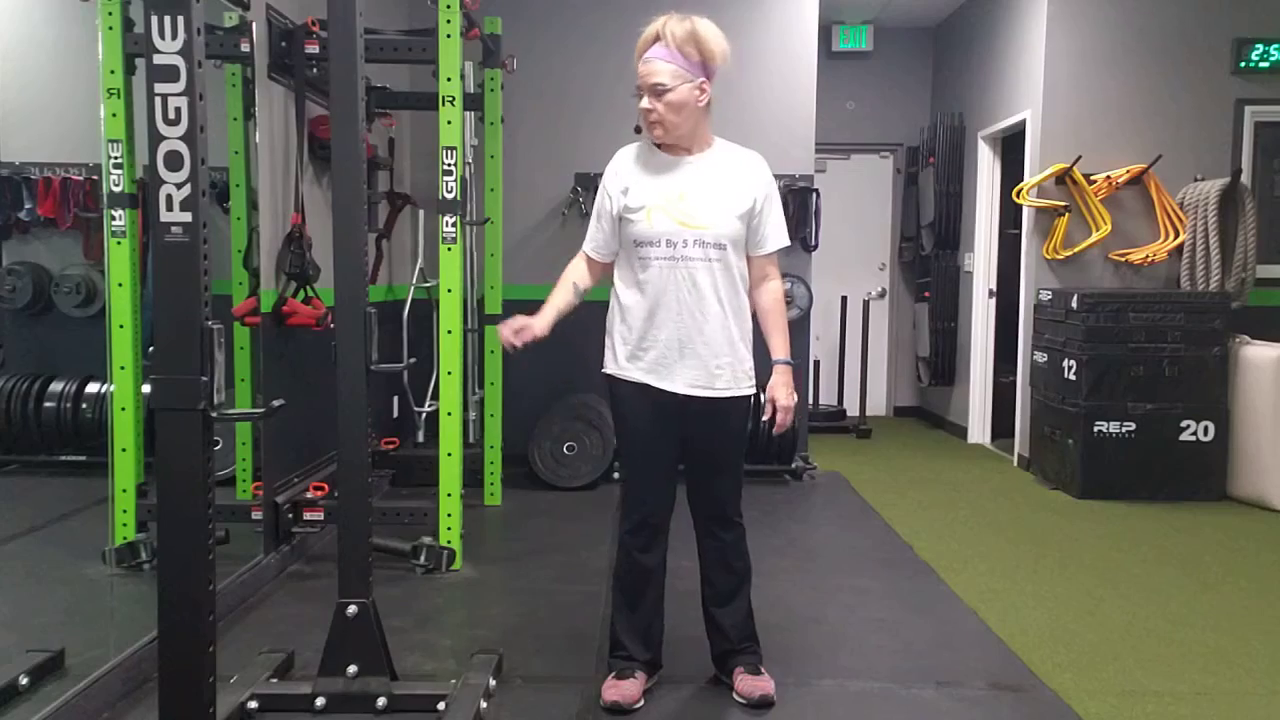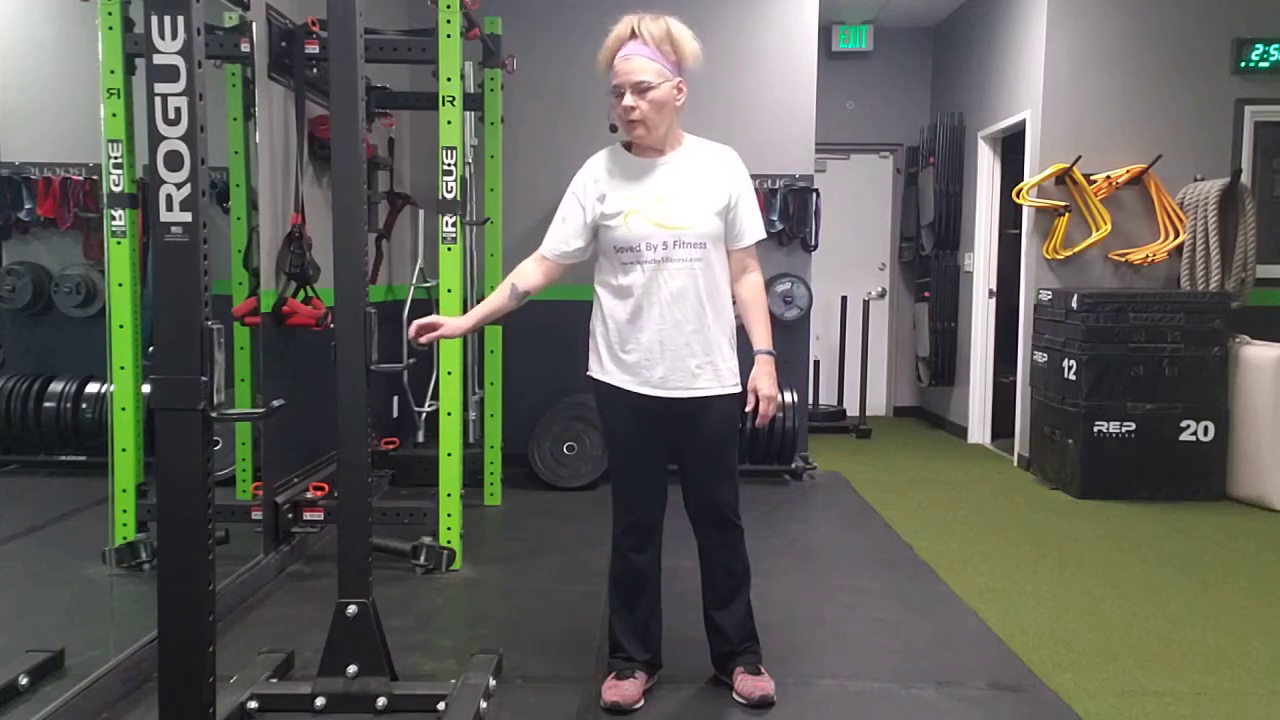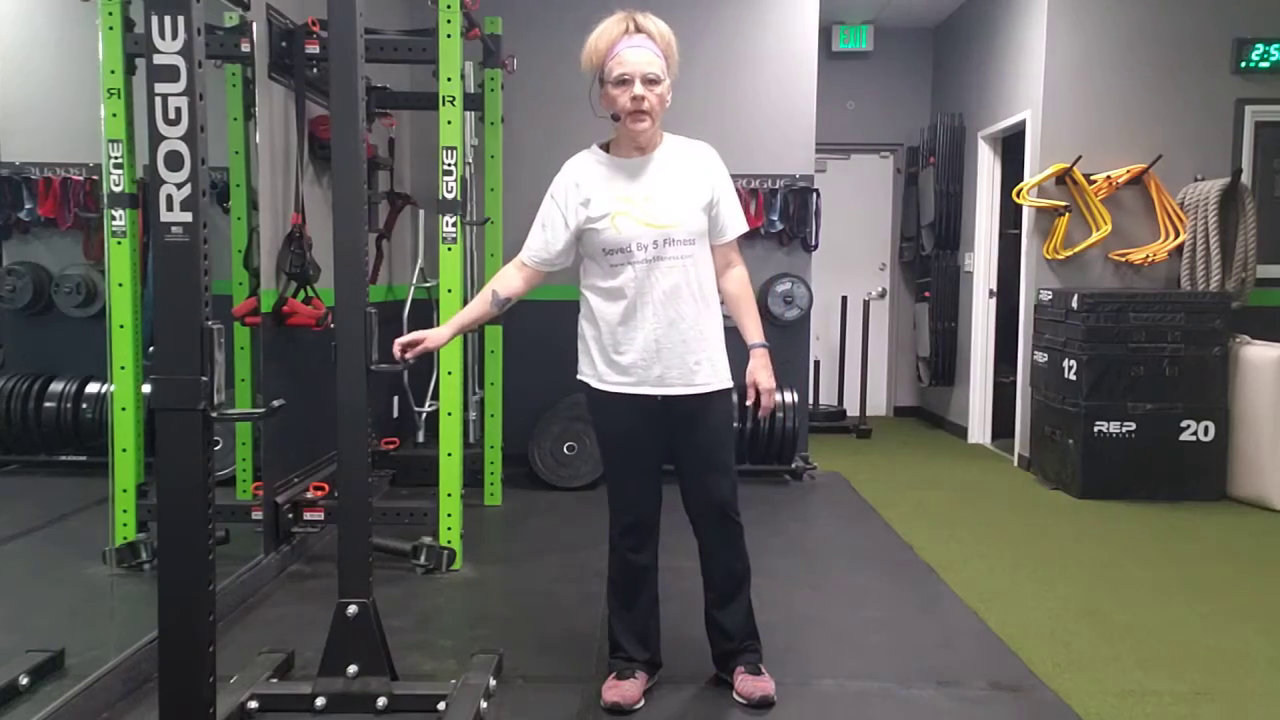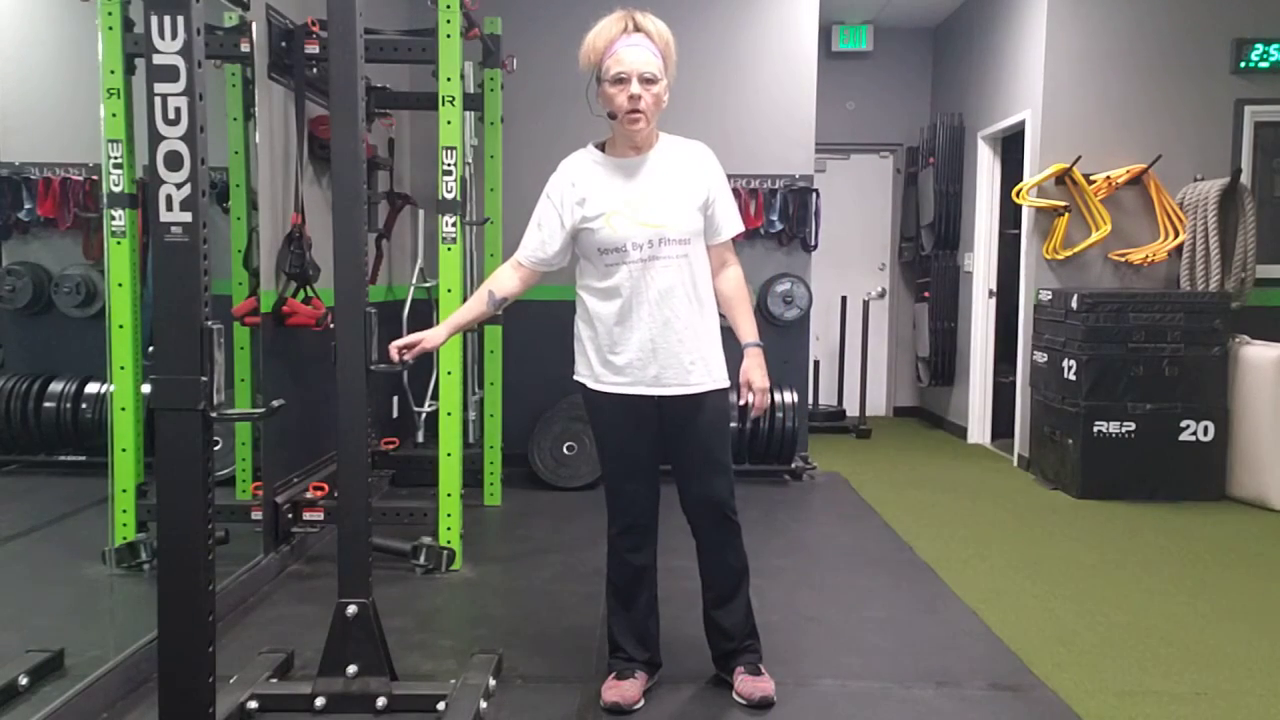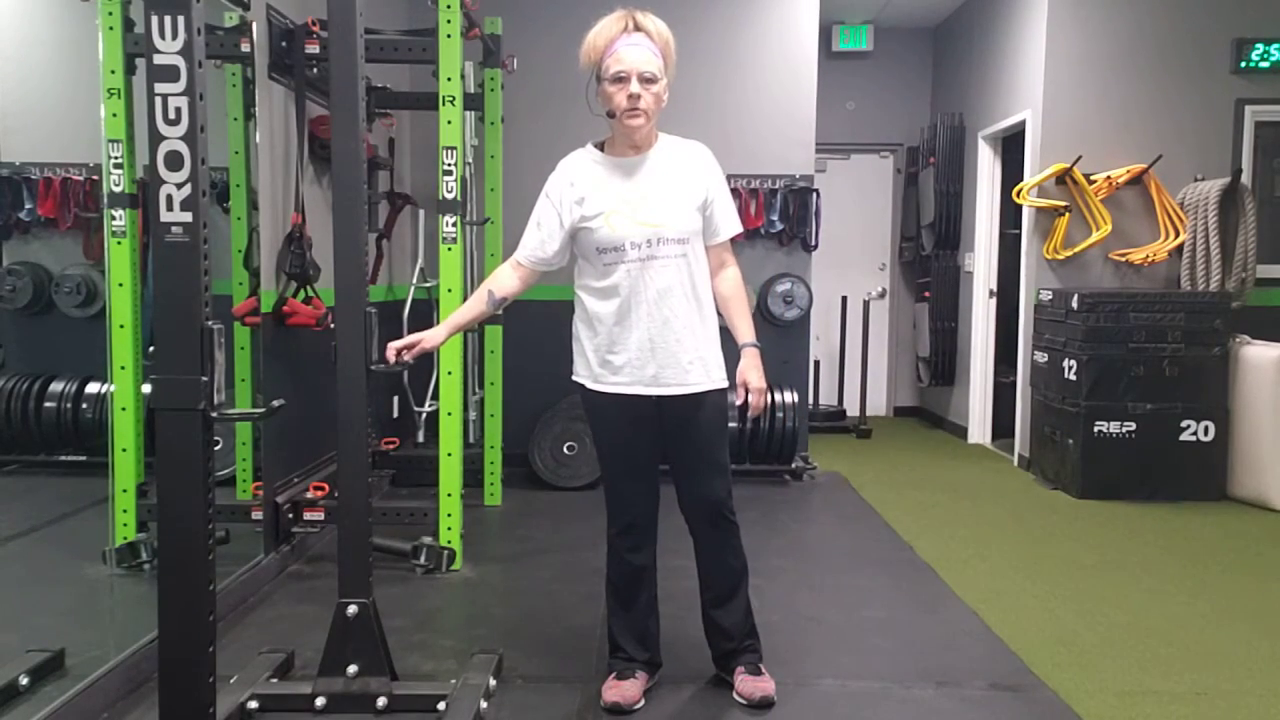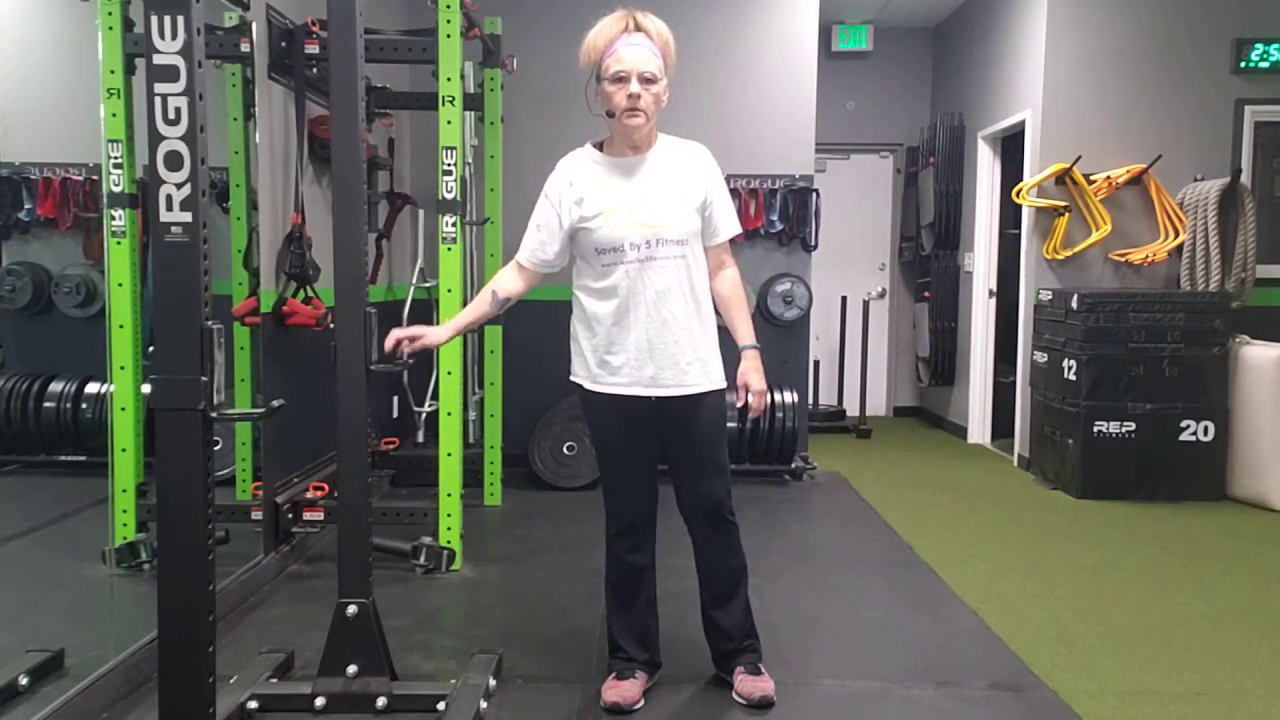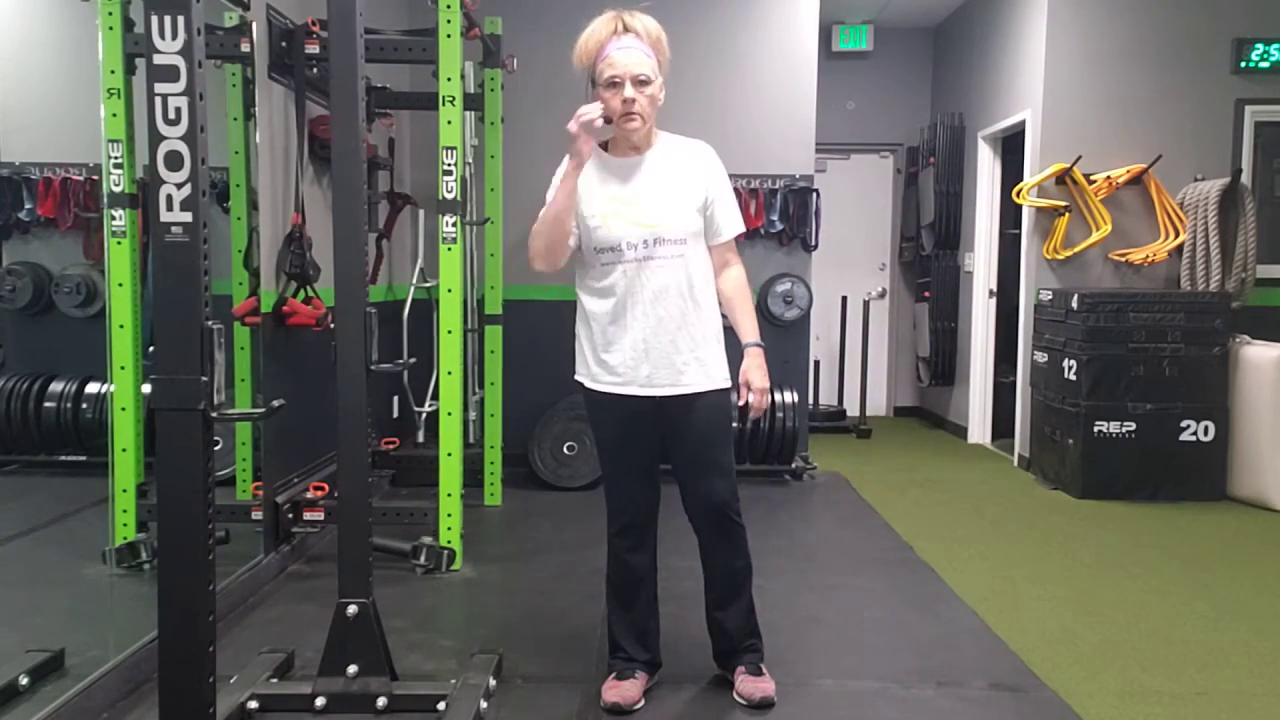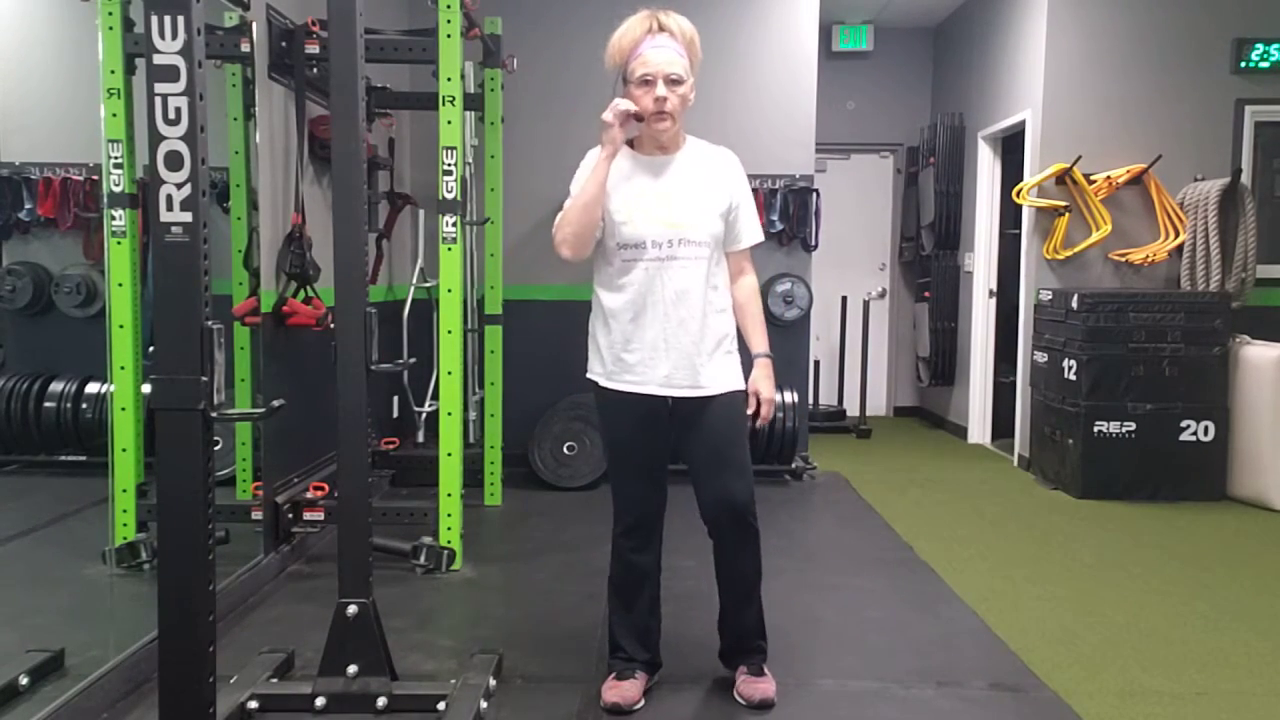
dt=0.4s
person 1, frame 1
left shoulder: (747, 171)
right shoulder: (626, 167)
left elbow: (764, 280)
right elbow: (591, 264)
left wrist: (782, 366)
right wrist: (542, 320)
left hip: (722, 383)
right hip: (641, 378)
left knee: (721, 521)
right knee: (642, 521)
left ankle: (738, 655)
right ankle: (633, 658)
person 1, frame 2
left shoulder: (720, 166)
right shoulder: (600, 173)
left elbow: (744, 273)
right elbow: (544, 264)
left wrist: (763, 357)
right wrist: (467, 320)
left hip: (708, 382)
right hip: (626, 382)
left knee: (718, 520)
right knee: (634, 524)
left ankle: (739, 656)
right ankle: (633, 659)
person 1, frame 3
left shoulder: (700, 163)
right shoulder: (581, 176)
left elbow: (728, 266)
right elbow: (525, 270)
left wrist: (758, 349)
right wrist: (447, 329)
left hip: (701, 379)
right hip: (619, 383)
left knee: (718, 517)
right knee: (632, 526)
left ankle: (740, 655)
right ankle: (632, 659)
person 1, frame 4
left shoulder: (696, 162)
right shoulder: (577, 175)
left elbow: (723, 266)
right elbow: (521, 269)
left wrist: (752, 349)
right wrist: (444, 329)
left hip: (696, 379)
right hip: (616, 382)
left knee: (715, 516)
right knee: (630, 525)
left ankle: (739, 655)
right ankle: (632, 659)
person 1, frame 5
left shoulder: (694, 163)
right shoulder: (576, 174)
left elbow: (722, 266)
right elbow: (520, 268)
left wrist: (749, 348)
right wrist: (442, 330)
left hip: (695, 378)
right hip: (614, 382)
left knee: (713, 515)
right knee: (629, 525)
left ankle: (739, 654)
right ankle: (632, 659)
person 1, frame 6
left shoulder: (693, 163)
right shoulder: (574, 174)
left elbow: (721, 267)
right elbow: (523, 271)
left wrist: (748, 349)
right wrist: (446, 328)
left hip: (693, 378)
right hip: (612, 382)
left knee: (712, 515)
right knee: (628, 525)
left ankle: (739, 654)
right ankle: (632, 659)
person 1, frame 7
left shoulder: (696, 161)
right shoulder: (580, 169)
left elbow: (726, 266)
right elbow: (545, 262)
left wrist: (753, 349)
right wrist: (574, 165)
left hip: (696, 377)
right hip: (614, 381)
left knee: (717, 515)
right knee: (630, 524)
left ankle: (742, 653)
right ankle: (632, 659)
person 1, frame 8
left shoulder: (720, 167)
right shoulder: (604, 163)
left elbow: (741, 275)
right elbow: (570, 246)
left wrist: (762, 359)
right wrist: (609, 149)
left hip: (714, 376)
right hip: (628, 379)
left knee: (734, 512)
right knee: (635, 524)
left ankle: (746, 654)
right ankle: (631, 658)
